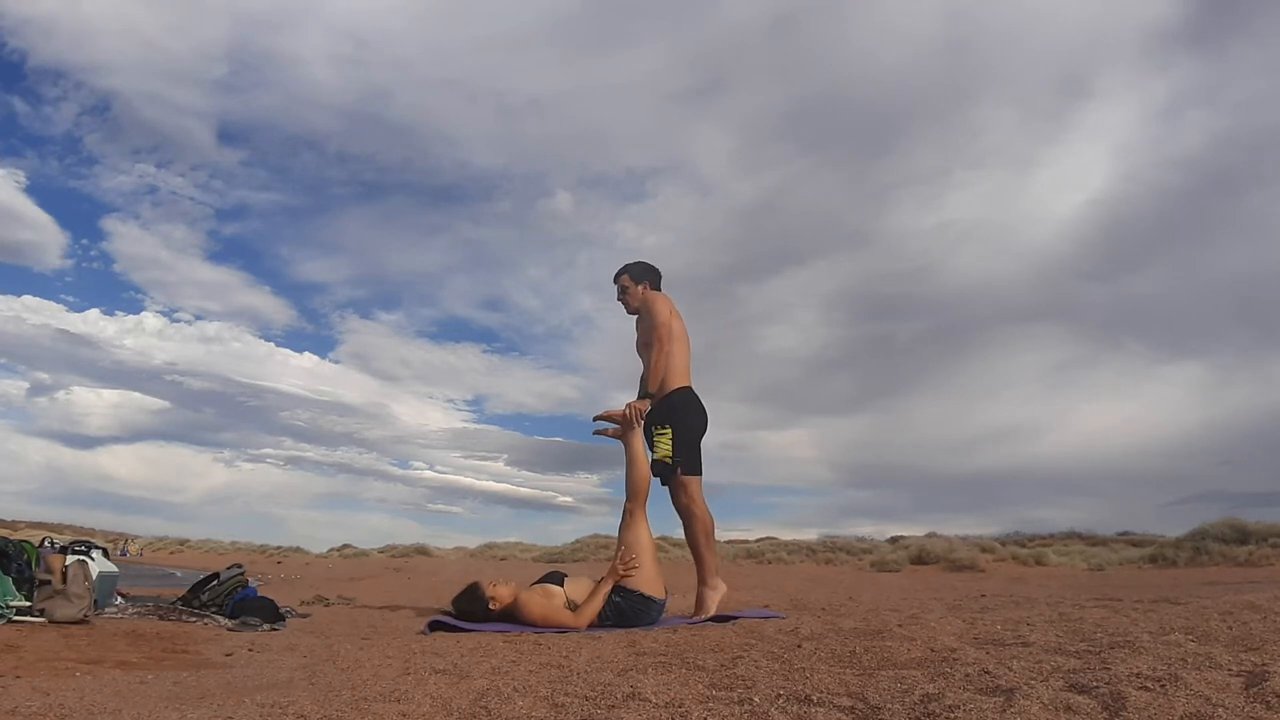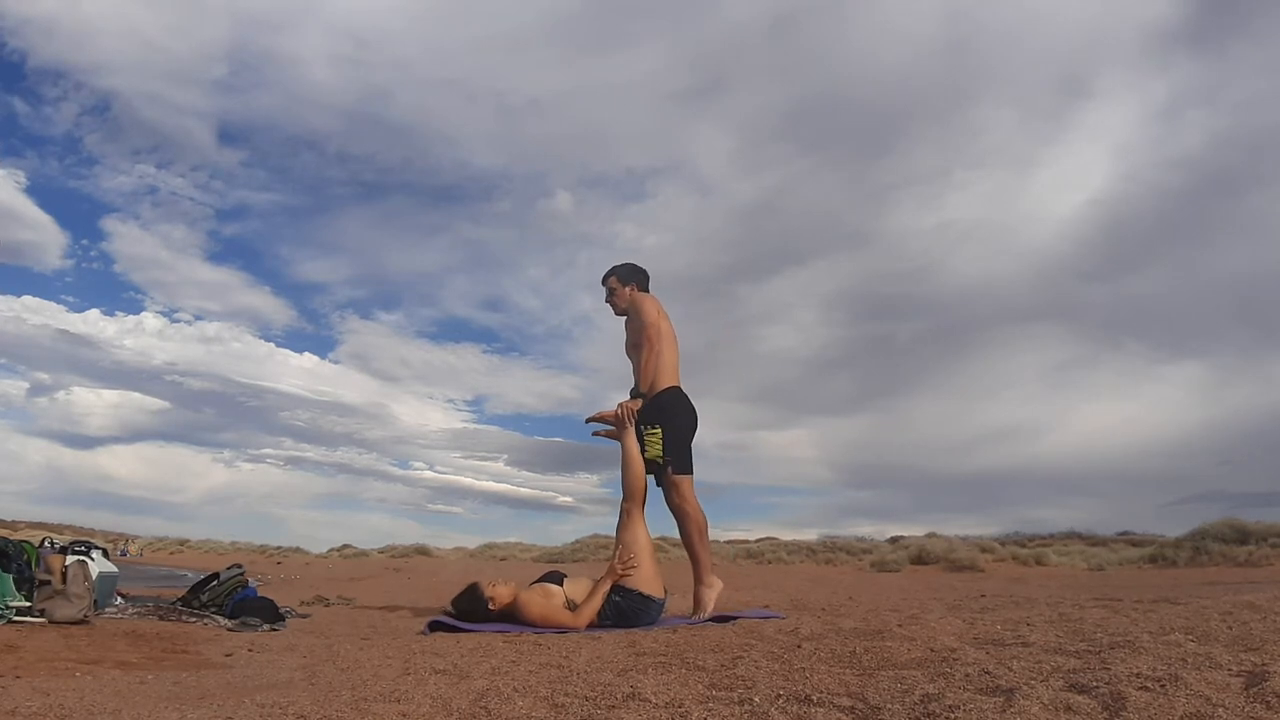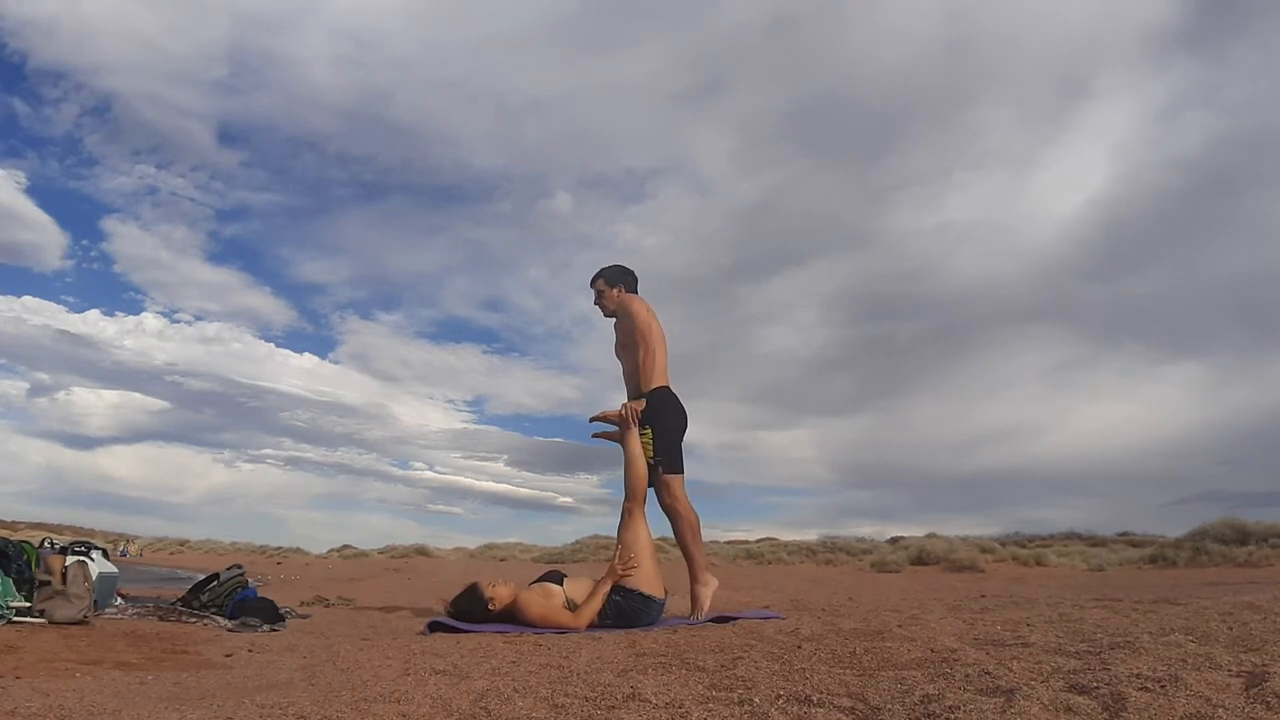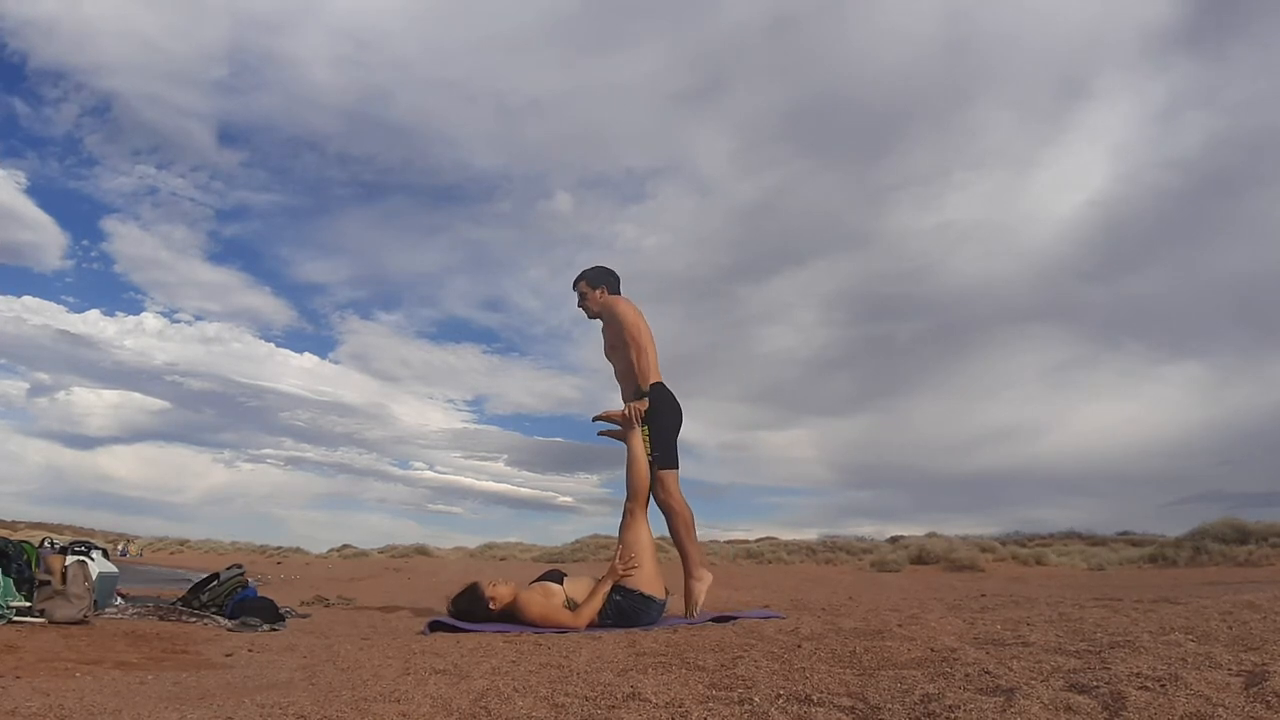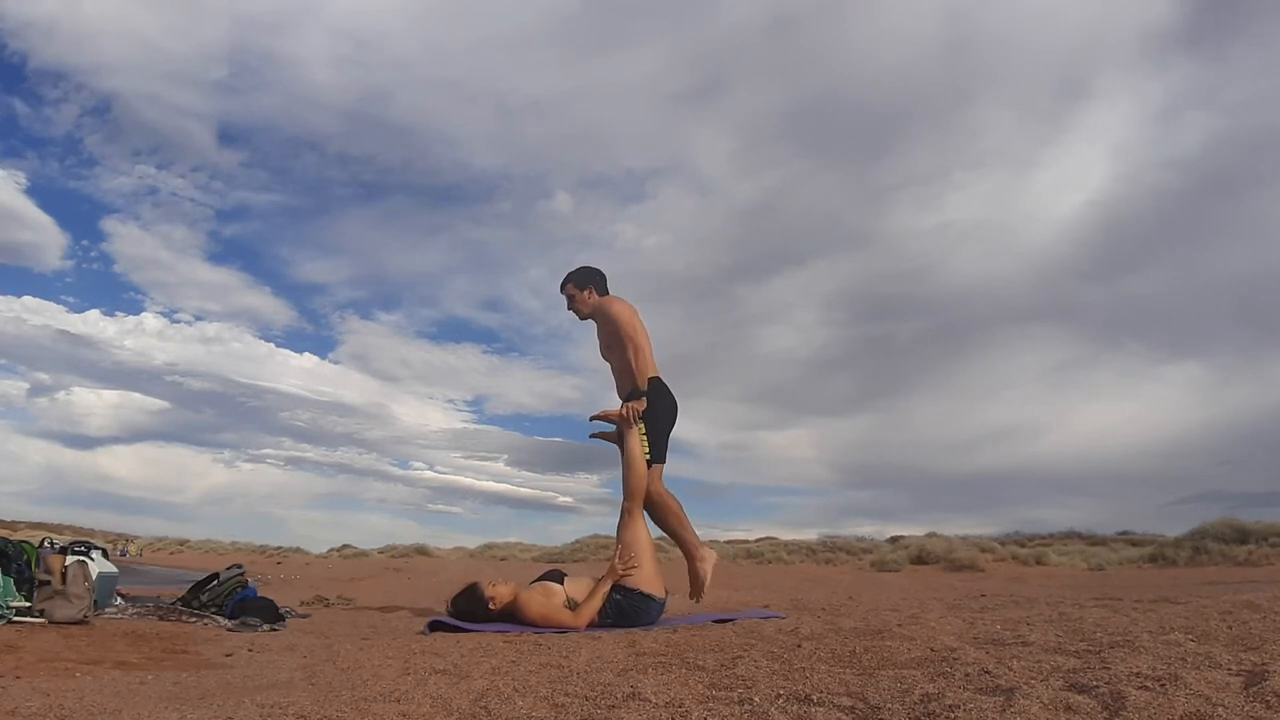
dt=0.3s
person 1, frame 1
left shoulder: (656, 302)
right shoulder: (648, 320)
left elbow: (660, 349)
left wrist: (644, 398)
right wrist: (641, 410)
left hip: (677, 408)
right hip: (671, 412)
left knee: (688, 497)
right knee: (684, 500)
left ankle: (710, 580)
right ankle: (708, 581)
person 1, frame 2
left shoulder: (644, 303)
right shoulder: (639, 321)
left elbow: (650, 348)
left wrist: (635, 398)
right wrist: (629, 415)
left hip: (666, 408)
right hip: (660, 412)
left knee: (680, 496)
right knee: (678, 499)
left ankle: (706, 579)
right ankle: (704, 579)
person 1, frame 3
left shoulder: (632, 306)
right shoulder: (627, 323)
left elbow: (646, 348)
left wrist: (639, 398)
right wrist: (628, 414)
left hip: (656, 408)
right hip: (653, 410)
left knee: (672, 496)
right knee: (670, 497)
left ankle: (701, 577)
right ankle: (699, 576)
person 1, frame 4
left shoulder: (616, 306)
right shoulder: (614, 323)
left elbow: (638, 348)
left wrist: (641, 397)
right wrist: (631, 427)
left hip: (653, 405)
right hip: (650, 408)
left knee: (665, 491)
right knee: (660, 493)
left ankle: (696, 572)
right ankle: (695, 571)
person 1, frame 5
left shoulder: (610, 306)
right shoulder: (607, 324)
left elbow: (636, 346)
left wrist: (639, 397)
left hip: (649, 403)
right hip: (645, 404)
left knee: (647, 486)
right knee: (641, 488)
left ankle: (698, 553)
right ankle: (695, 554)
person 2, frame 1
left shoulder: (526, 599)
right shoulder: (523, 603)
right elbow: (577, 621)
right wrist: (609, 579)
left hip: (629, 602)
right hip: (637, 603)
right knee: (634, 508)
left ankle: (629, 437)
right ankle: (633, 430)
person 2, frame 2
left shoulder: (525, 600)
right shoulder: (523, 603)
right elbow: (577, 621)
right wrist: (608, 579)
left hip: (629, 603)
right hip: (635, 604)
right knee: (630, 509)
left ankle: (626, 436)
right ankle: (627, 431)
person 2, frame 3
left shoulder: (524, 600)
right shoulder: (523, 603)
right elbow: (577, 621)
right wrist: (609, 579)
left hip: (632, 602)
right hip: (635, 603)
right knee: (633, 508)
left ankle: (628, 437)
right ankle: (630, 429)
person 2, frame 4
left shoulder: (523, 600)
right shoulder: (524, 603)
right elbow: (577, 621)
right wrist: (609, 579)
left hip: (630, 603)
right hip: (636, 603)
right knee: (634, 508)
left ankle: (631, 436)
right ankle: (632, 430)
person 2, frame 5
left shoulder: (524, 600)
right shoulder: (523, 602)
right elbow: (577, 621)
right wrist: (609, 578)
left hip: (629, 601)
right hip: (636, 602)
right knee: (631, 508)
left ankle: (627, 434)
right ankle: (630, 429)
